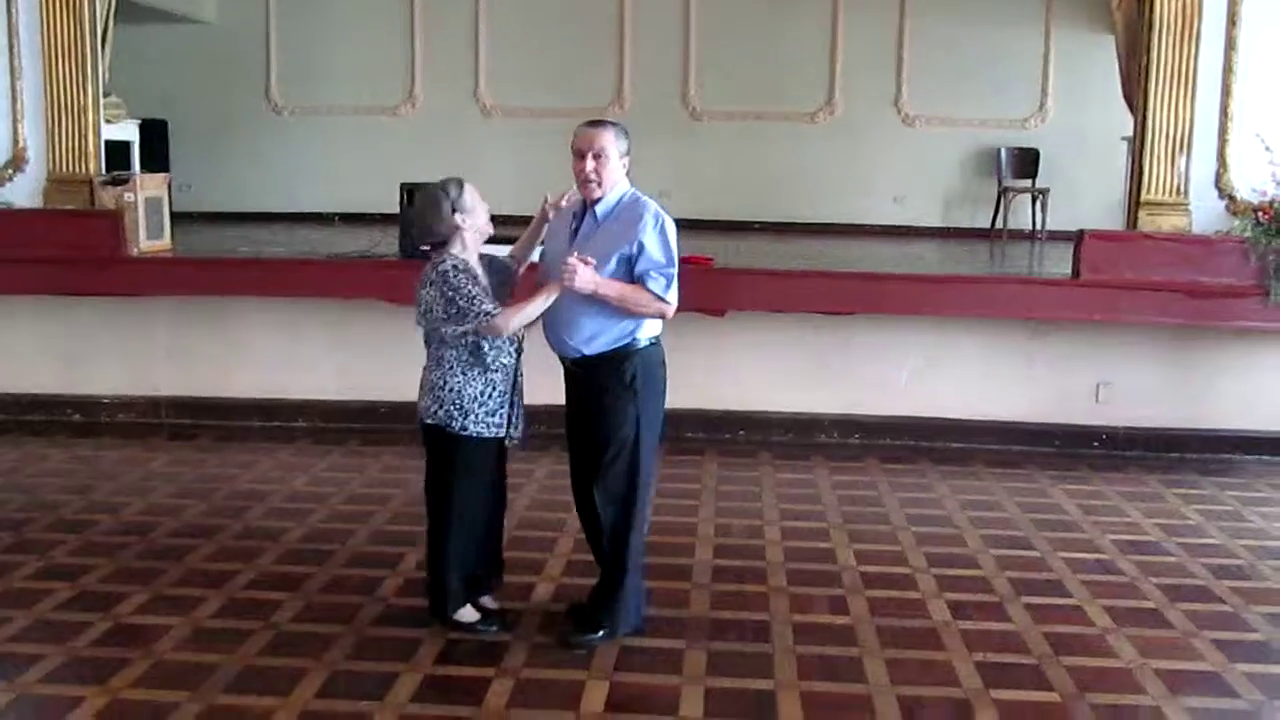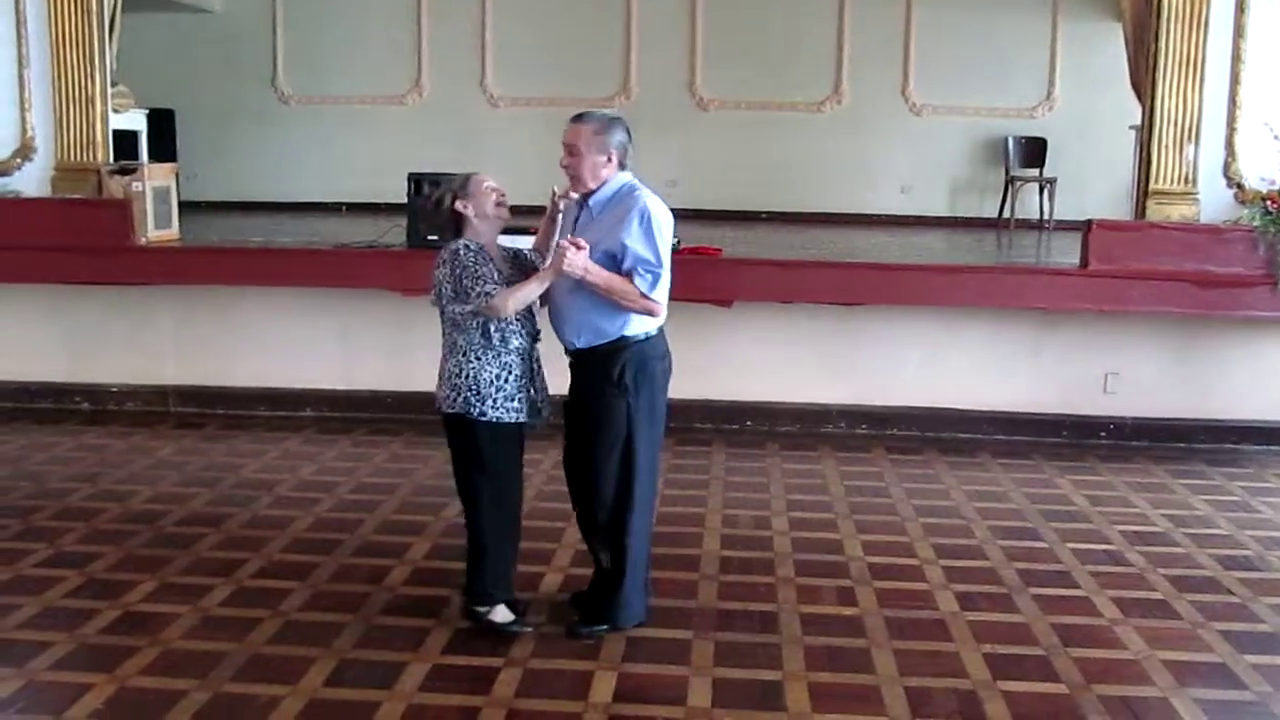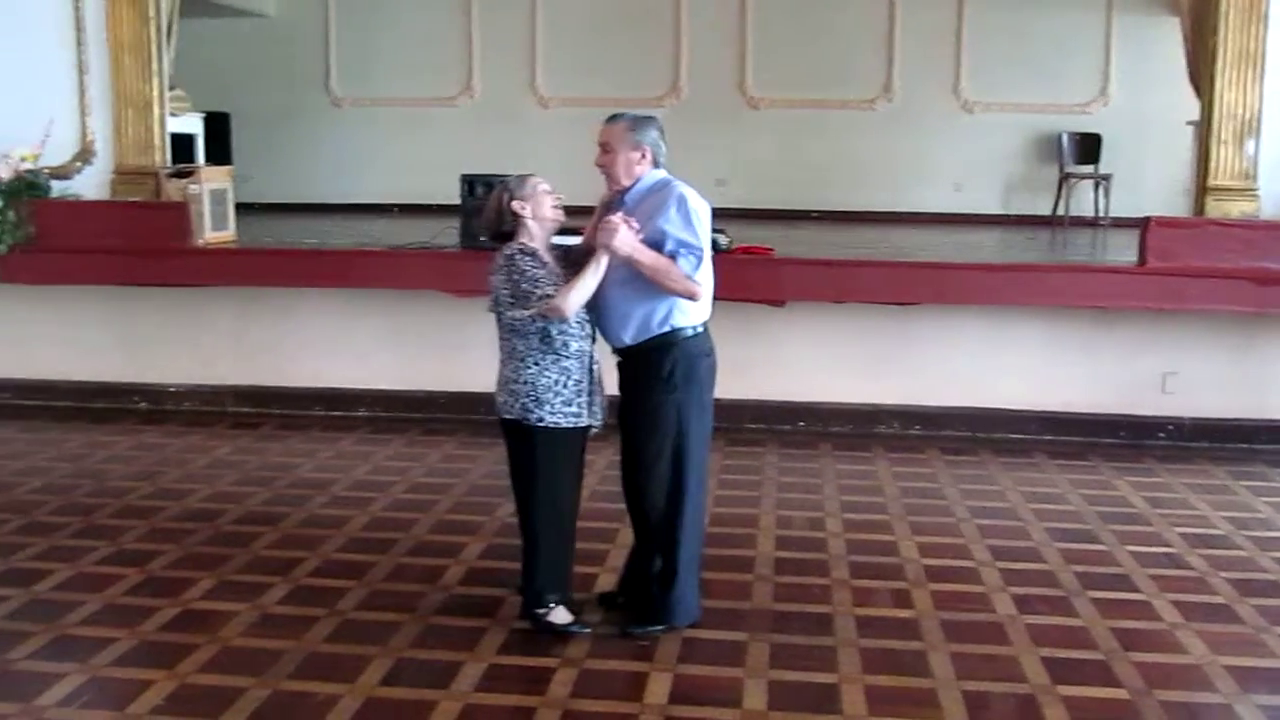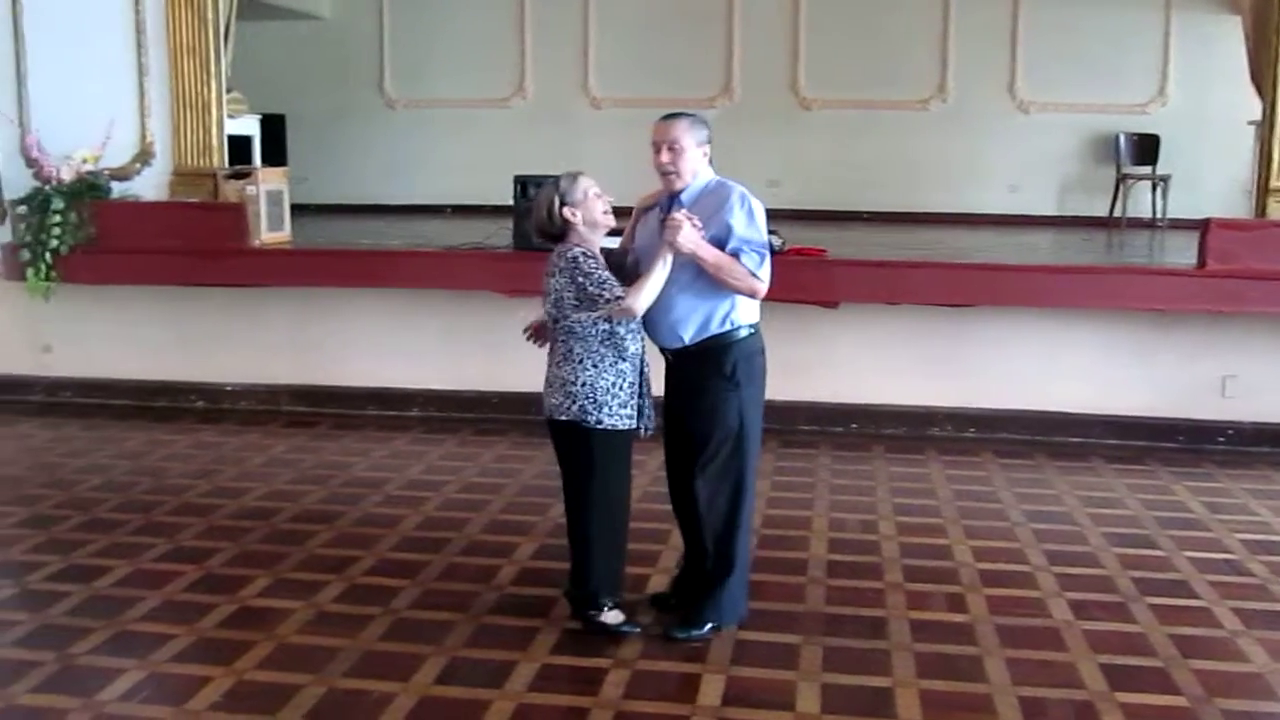
dt=0.4s
person 1, frame 1
left shoulder: (645, 218)
right shoulder: (563, 220)
left elbow: (664, 304)
right elbow: (547, 291)
left wrist: (596, 284)
left hip: (627, 370)
right hip: (579, 369)
left knee: (617, 490)
right knee: (587, 487)
left ankle: (618, 609)
right ankle: (609, 590)
person 1, frame 2
left shoulder: (641, 210)
right shoulder: (582, 207)
left elbow: (653, 301)
left wrist: (587, 270)
left hip: (628, 362)
right hip: (590, 359)
left knee: (620, 484)
right knee: (583, 473)
left ankle: (622, 602)
right ankle: (607, 579)
person 1, frame 3
left shoulder: (676, 201)
right shoulder: (621, 206)
left elbow: (694, 285)
right elbow: (601, 278)
left wrist: (631, 249)
left hip: (674, 357)
right hip: (639, 357)
left knee: (671, 481)
right knee: (641, 477)
left ankle: (673, 602)
right ankle: (640, 583)
person 1, frame 4
left shoulder: (733, 202)
right shoulder: (652, 215)
left elbow: (755, 283)
right elbow: (624, 282)
left wrist: (695, 247)
left hip: (727, 358)
right hip: (682, 360)
left knee: (721, 480)
right knee: (684, 478)
left ankle: (720, 602)
right ankle: (694, 582)
person 2, frame 1
left shoulder: (477, 264)
right shoulder: (446, 273)
left elbow: (511, 266)
right elbow: (500, 324)
left wrist: (541, 224)
right wrist: (558, 286)
left hip: (485, 410)
right hip: (458, 412)
left knee: (489, 501)
right knee: (457, 506)
left ankle: (478, 587)
right ankle: (448, 600)
person 2, frame 2
left shoulder: (506, 255)
right shoulder: (459, 256)
left elbow: (535, 262)
right elbow: (501, 305)
left wrist: (553, 215)
right wrist: (559, 269)
left hip: (508, 397)
right hip: (477, 400)
left knee: (504, 496)
right knee: (490, 500)
left ankle: (494, 586)
right ankle: (483, 599)
person 2, frame 3
left shoulder: (553, 256)
right shoulder: (513, 261)
left elbow: (587, 263)
right elbow: (563, 305)
right wrist: (607, 251)
left hip: (567, 401)
right hip: (536, 405)
left knee: (561, 500)
right knee: (544, 502)
left ankle: (549, 588)
right ankle: (540, 600)
person 2, frame 4
left shoulder: (592, 259)
right shoulder: (572, 262)
right elbow: (632, 305)
left wrist: (640, 217)
right wrist: (669, 248)
left hip: (609, 403)
right hip: (587, 406)
left knee: (606, 501)
right knee: (596, 502)
left ankle: (592, 588)
right ankle: (593, 601)
